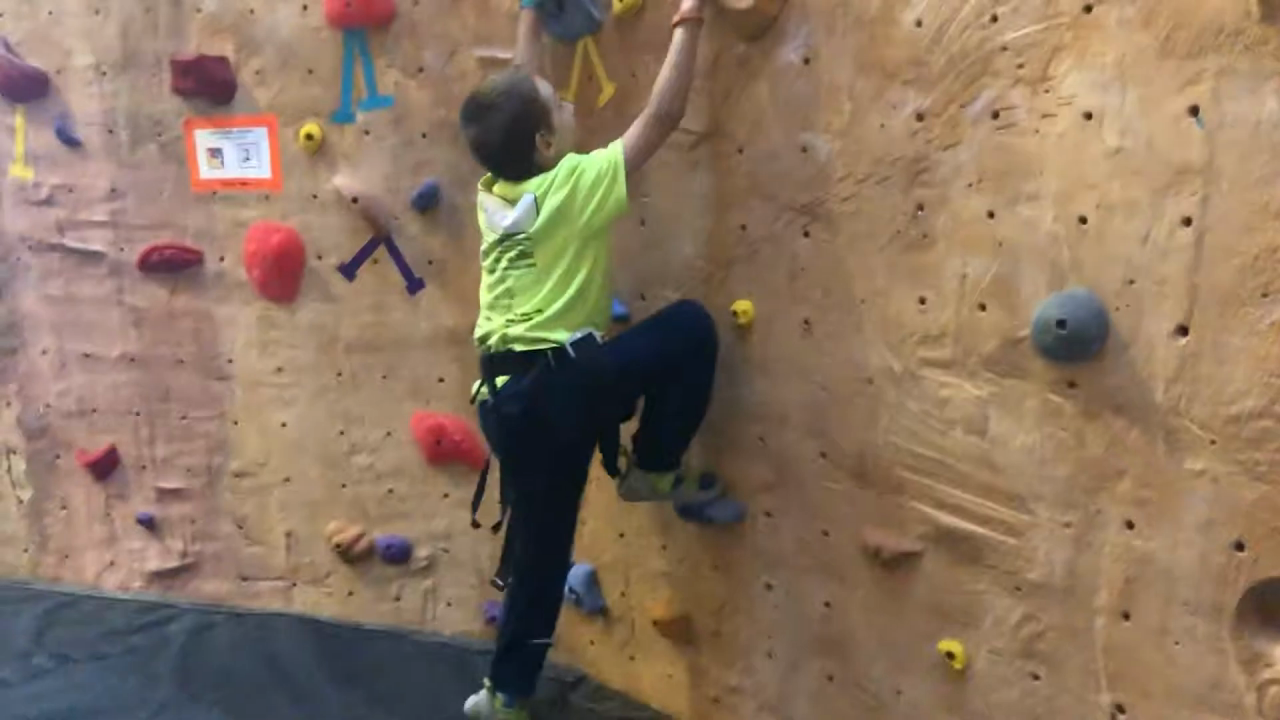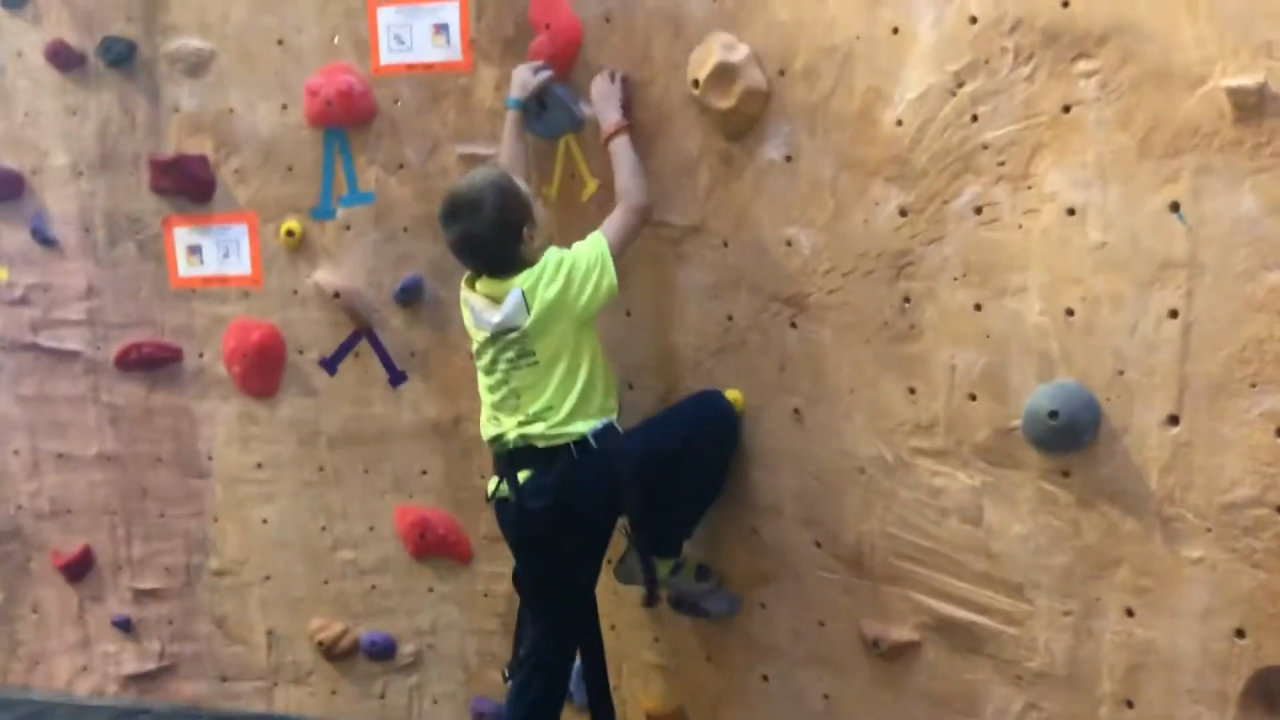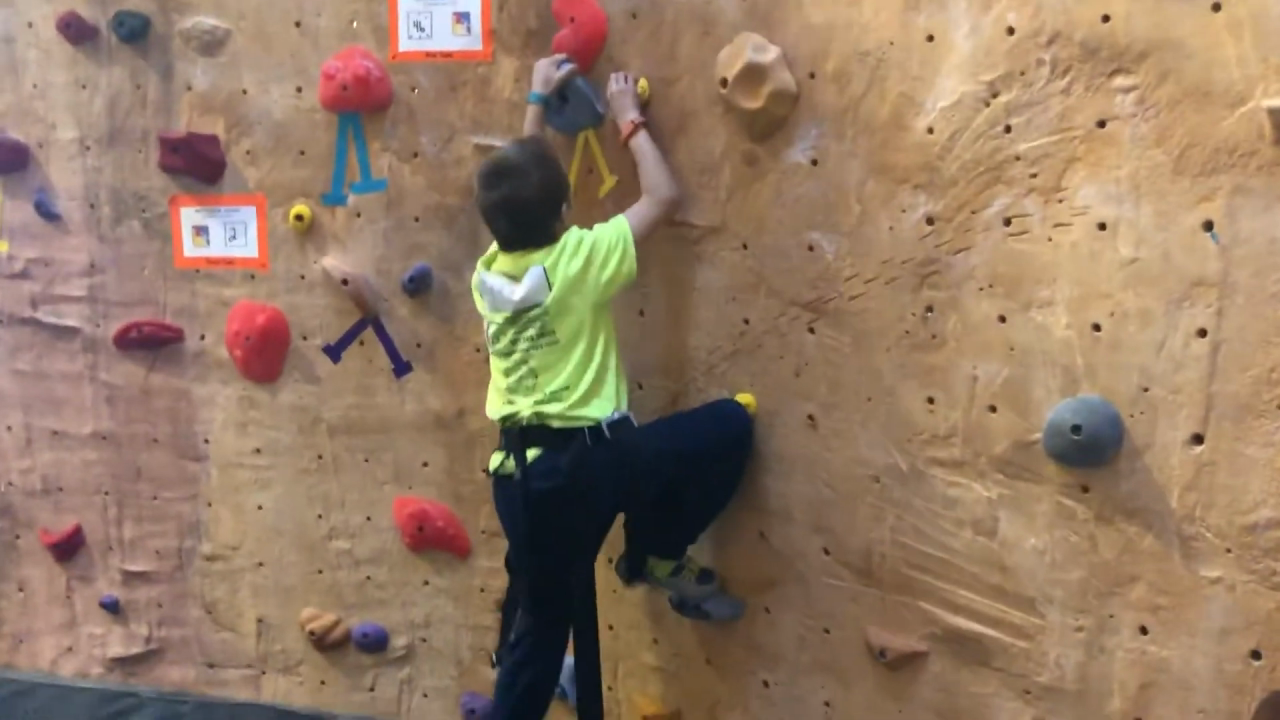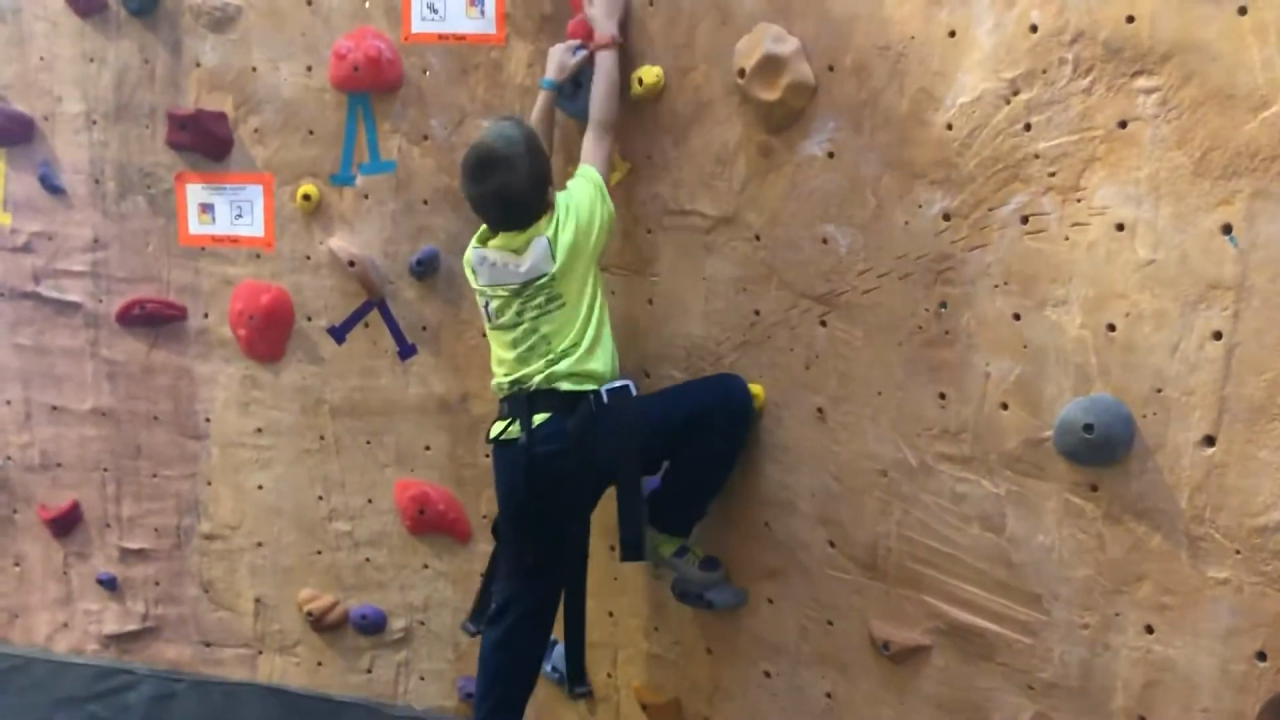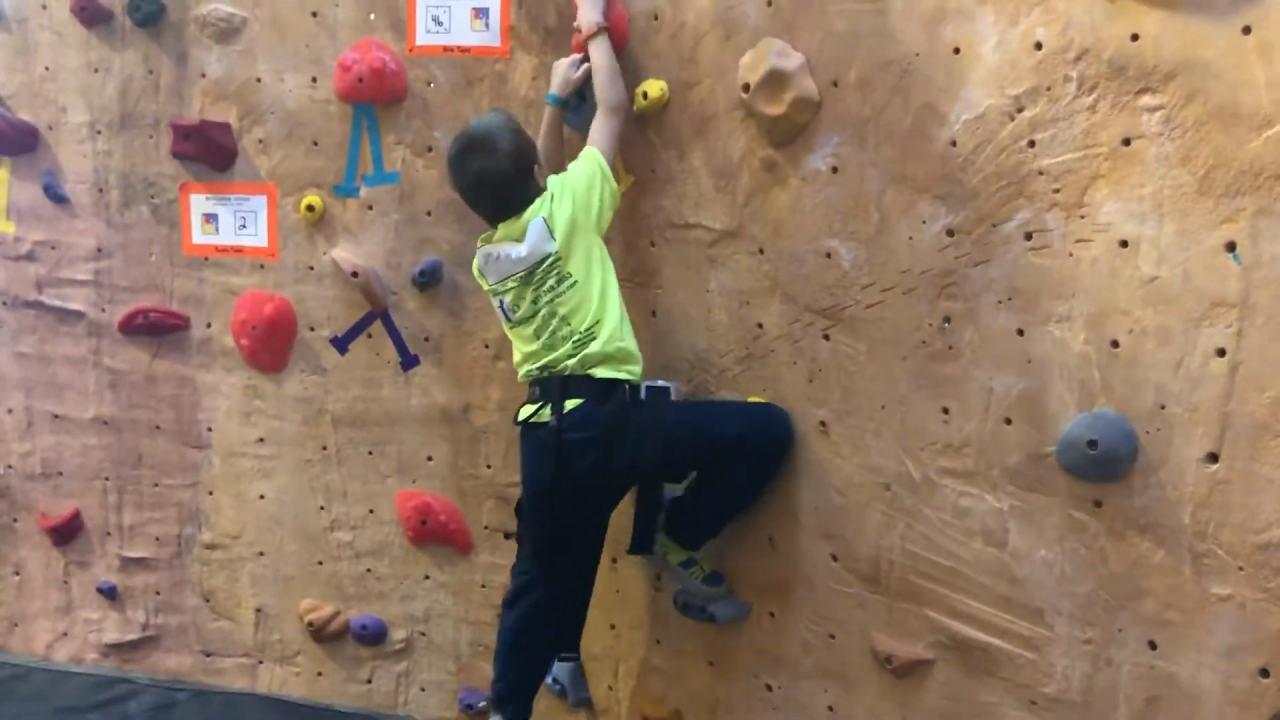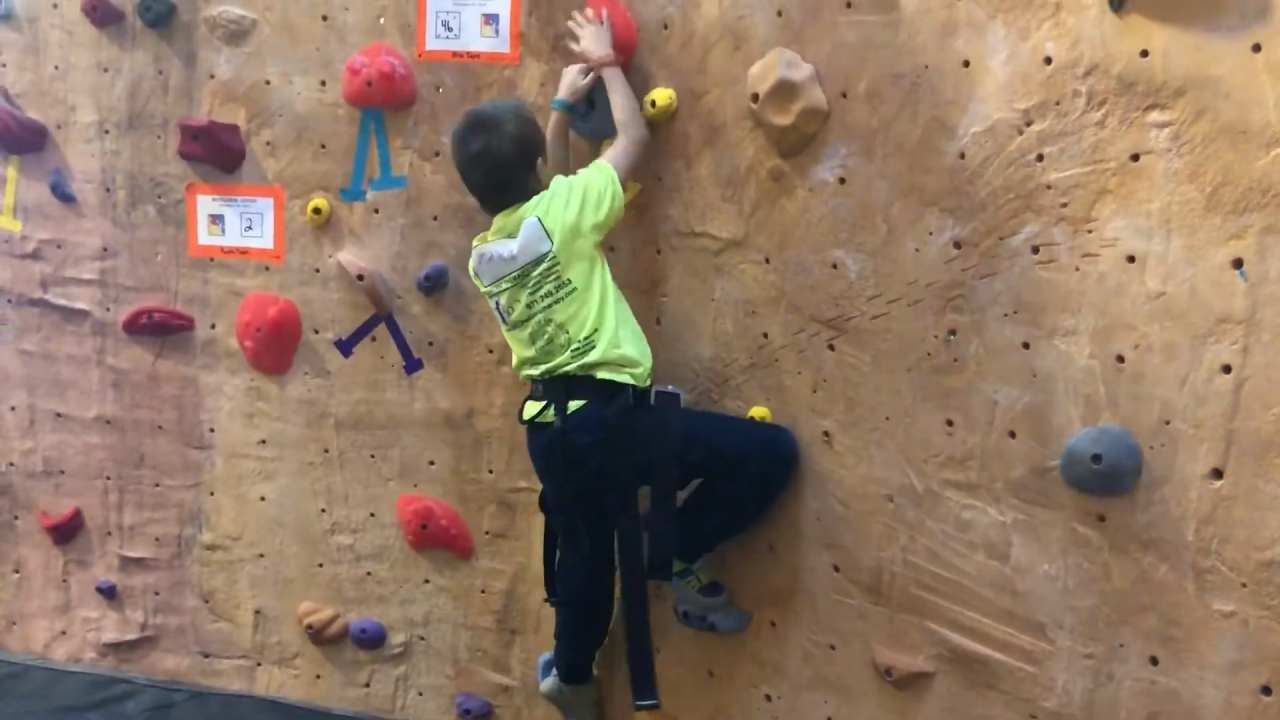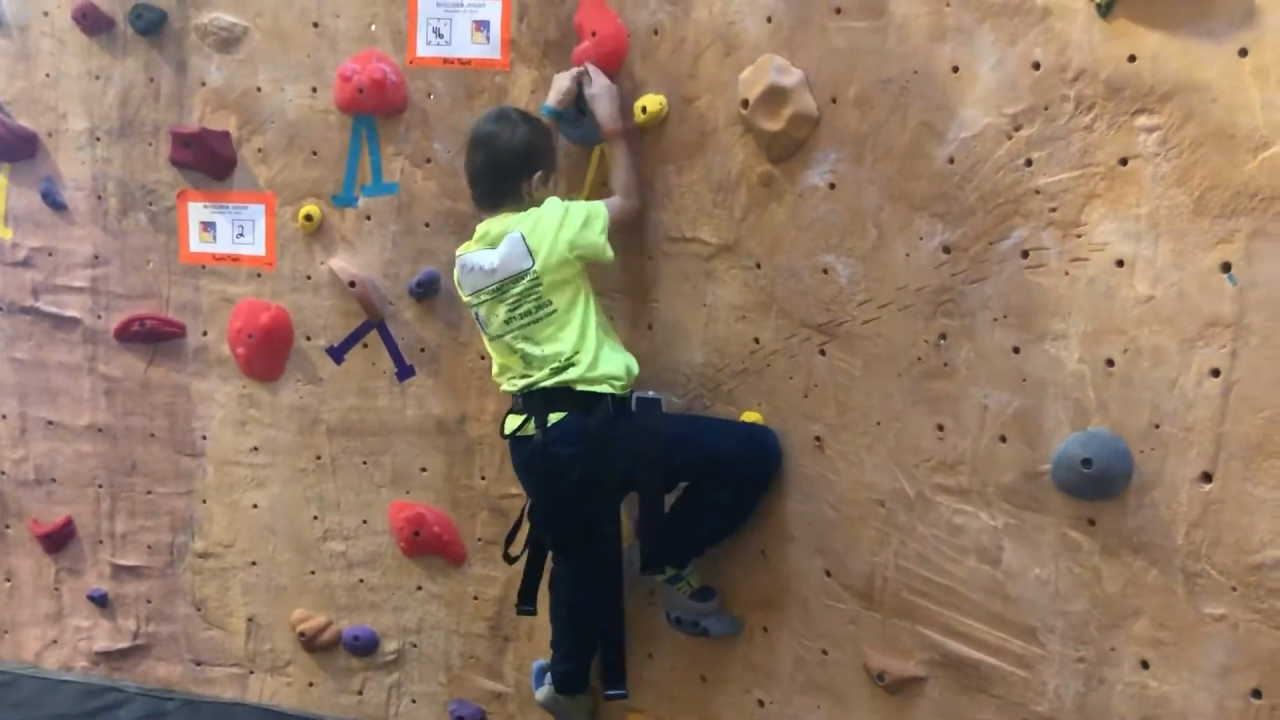
dt=0.4s
person 1, frame 1
left shoulder: (495, 188)
right shoulder: (573, 184)
left elbow: (517, 97)
right elbow: (663, 113)
left hip: (504, 396)
right hip: (556, 386)
left knee: (539, 543)
right knee: (690, 327)
right ankle: (655, 468)
person 1, frame 2
left shoulder: (475, 291)
right shoulder: (558, 280)
left elbow: (499, 194)
right elbow: (634, 206)
left wrist: (516, 106)
right wrist: (613, 122)
left hip: (520, 489)
right hip: (578, 476)
left knee: (548, 631)
right knee: (712, 415)
right ankle: (656, 555)
person 1, frame 3
left shoulder: (489, 270)
right shoulder: (579, 259)
left elbow: (515, 185)
right elbow: (662, 196)
left wrist: (536, 101)
right wrist: (630, 117)
left hip: (518, 472)
right hip: (587, 461)
left knee: (539, 622)
right knee: (728, 425)
right ankle: (657, 556)
person 1, frame 4
left shoulder: (479, 255)
right shoulder: (572, 224)
left elbow: (511, 186)
right elbow: (602, 126)
left wrist: (549, 87)
left hip: (520, 442)
right hip: (588, 427)
left knee: (522, 595)
right knee: (727, 399)
right ankle: (664, 532)
person 1, frame 5
left shoulder: (487, 257)
right shoulder: (566, 208)
left elbow: (536, 190)
right elbow: (614, 110)
left wrist: (555, 98)
left hip: (546, 430)
right hip: (610, 418)
left knee: (543, 579)
right knee: (767, 429)
right ankle: (676, 539)
person 1, frame 6
left shoulder: (484, 254)
right shoulder: (563, 210)
right elbow: (634, 137)
left wrist: (561, 106)
right wrist: (604, 59)
left hip: (550, 429)
right hip: (610, 416)
left knee: (583, 554)
right knee: (772, 451)
right ankle: (675, 556)
person 1, frame 7
left shoulder: (469, 260)
right shoulder: (550, 227)
left elbow: (519, 202)
right elbow: (627, 203)
left wrist: (549, 115)
right wrist: (610, 119)
left hip: (532, 439)
right hip: (595, 428)
left knee: (576, 561)
right knee: (755, 451)
right ankle: (663, 561)
